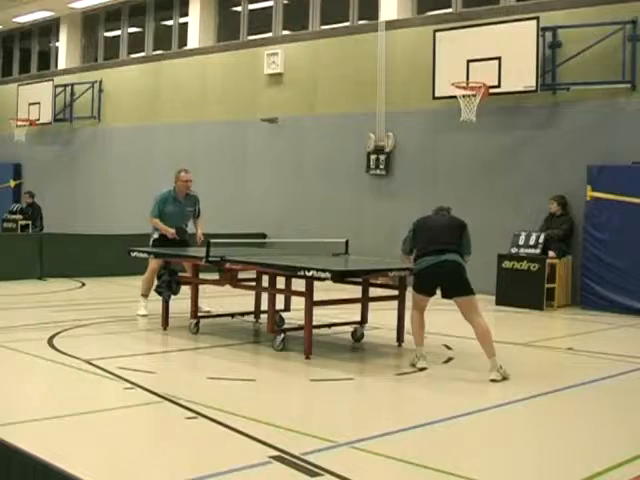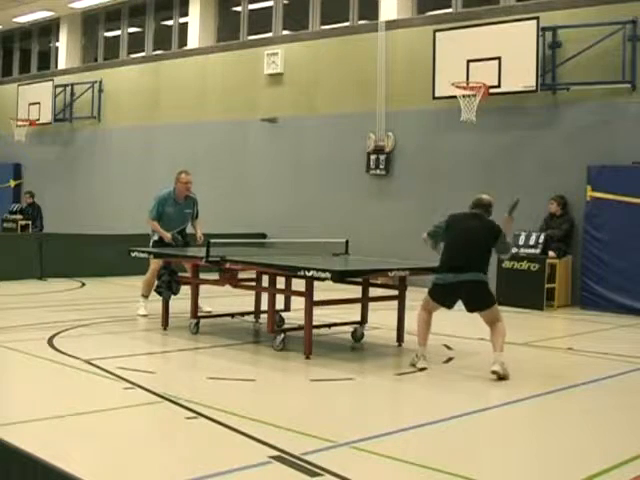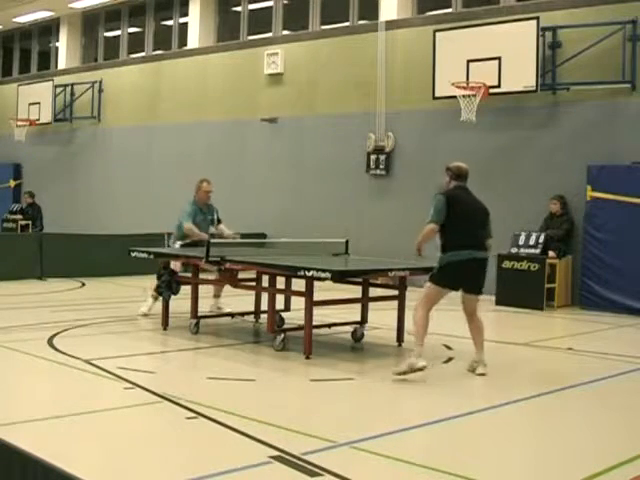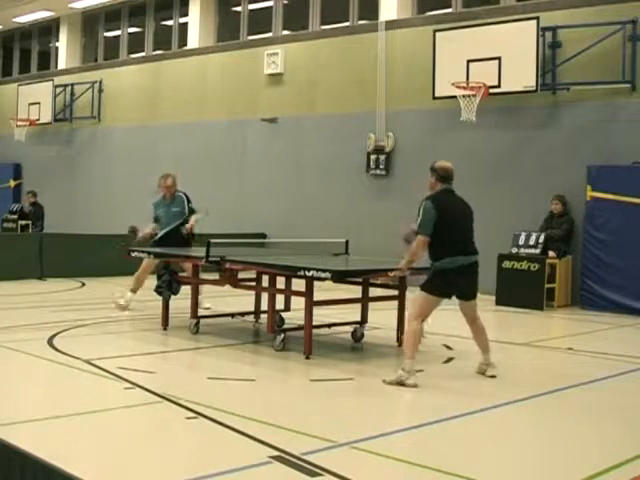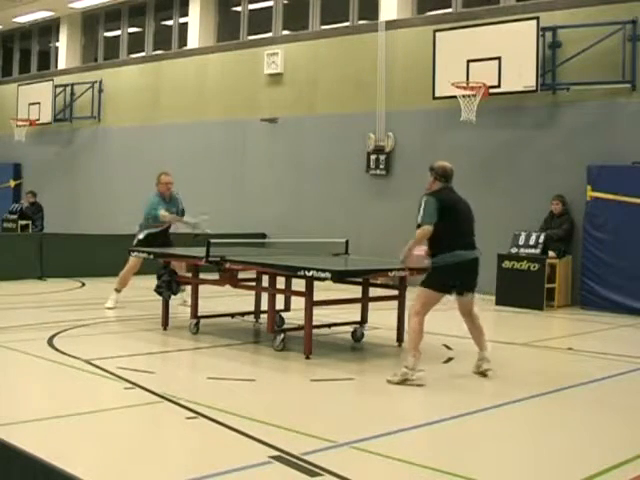
dt=1s
person 1, frame 1
left shoulder: (419, 222)
right shoulder: (460, 223)
left elbow: (405, 253)
right elbow: (465, 256)
left wrist: (415, 261)
left hip: (424, 267)
right hip: (452, 266)
left knee: (417, 309)
right knee: (475, 317)
left ankle: (420, 357)
right ankle: (495, 367)
person 1, frame 2
left shoulder: (453, 219)
right shoulder: (494, 228)
left elbow: (428, 237)
right elbow: (504, 251)
left wrist: (436, 244)
right wrist: (506, 232)
left hip: (446, 279)
right hip: (476, 281)
left knee: (425, 310)
right knee: (496, 322)
left ankle: (420, 357)
right ankle: (498, 362)
person 1, frame 3
left shoulder: (445, 197)
right shoulder: (479, 205)
left elbow: (433, 227)
right elbow: (487, 240)
left wrist: (419, 243)
left hip: (453, 261)
right hip: (479, 260)
left knee: (422, 306)
right knee: (471, 311)
left ankle: (417, 356)
right ankle: (479, 362)
person 1, frame 4
left shoulder: (431, 202)
right shoulder: (464, 205)
left elbow: (421, 239)
left wrist: (406, 260)
right wrist: (426, 247)
left hip: (445, 270)
right hip: (469, 266)
left knee: (415, 317)
right knee: (472, 316)
left ankle: (407, 371)
right ankle: (487, 363)
person 1, frame 5
left shoulder: (432, 198)
right shoulder: (462, 201)
left elbow: (426, 229)
left wrist: (408, 249)
left hip: (447, 264)
right hip: (470, 261)
left knee: (416, 312)
right knee: (467, 312)
left ankle: (410, 368)
right ankle: (483, 359)
person 2, frame 1
left shoulder: (194, 198)
right shoulder: (163, 196)
left elbow: (196, 217)
right elbow: (153, 219)
left wrist: (198, 230)
right wrist: (167, 230)
left hip: (181, 236)
right hip: (161, 236)
left knee: (193, 267)
right knee: (154, 267)
right ankle: (143, 303)
person 2, frame 2
left shoulder: (192, 199)
right shoulder: (163, 197)
left elbow: (194, 219)
right elbow: (152, 220)
left wrist: (198, 231)
right wrist: (164, 234)
left hip: (180, 237)
right hip: (161, 237)
right knee: (155, 268)
right ankle: (143, 303)
person 2, frame 3
left shoulder: (212, 209)
right shoulder: (192, 207)
left elbow: (218, 226)
right elbow: (187, 228)
left wrist: (230, 234)
right wrist: (205, 237)
right hip: (181, 245)
left knee: (223, 270)
left ankle: (216, 304)
right ankle: (150, 303)
person 2, frame 4
left shoulder: (182, 198)
right shoulder: (158, 204)
left elbow: (194, 216)
right elbow: (156, 225)
left wrist: (190, 224)
right wrist: (144, 233)
left hip: (182, 242)
right hip: (163, 241)
right knee: (145, 267)
right ankle: (127, 299)
person 2, frame 5
left shoulder: (176, 199)
right shoulder: (155, 200)
left elbow: (181, 216)
right elbow: (164, 216)
right wrist: (175, 218)
left hip: (163, 238)
right hip: (145, 237)
left knee: (180, 265)
right knee: (132, 267)
left ankle: (183, 296)
right ankle: (114, 297)
